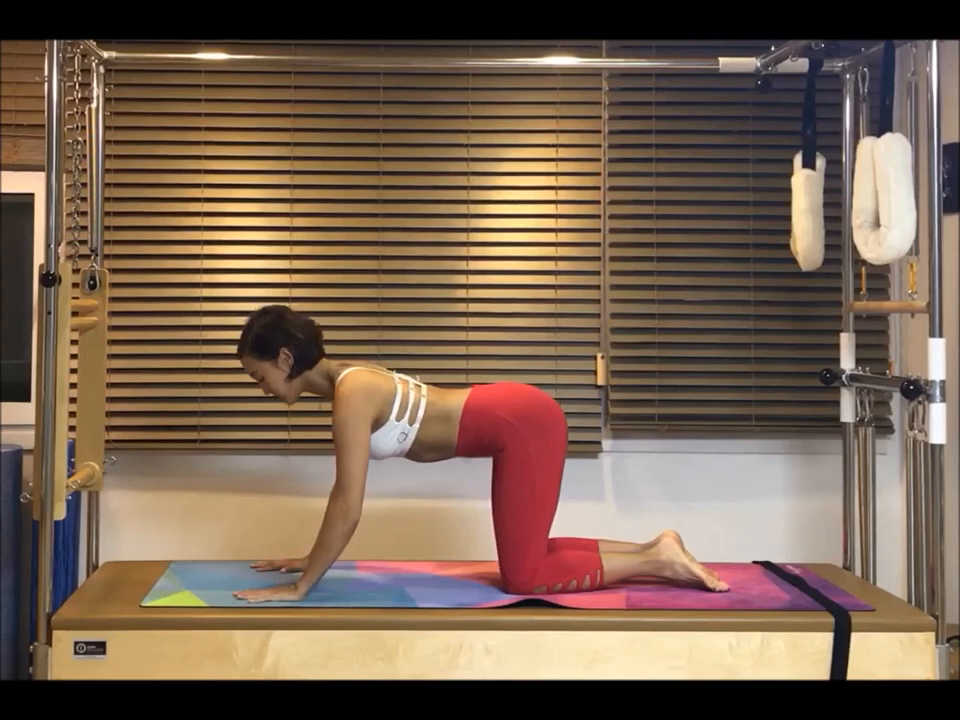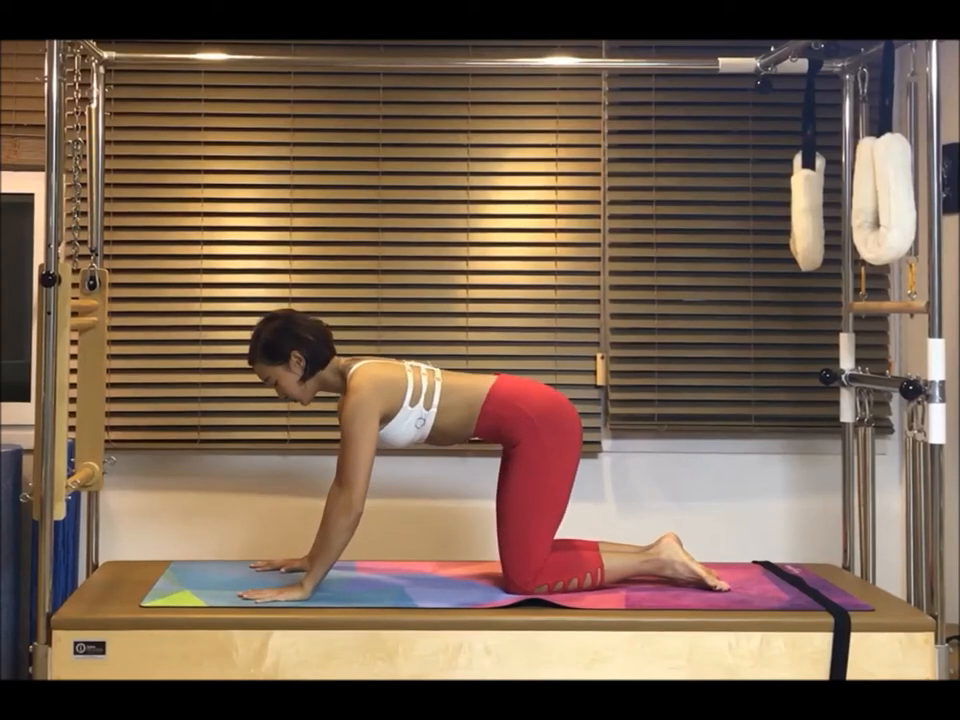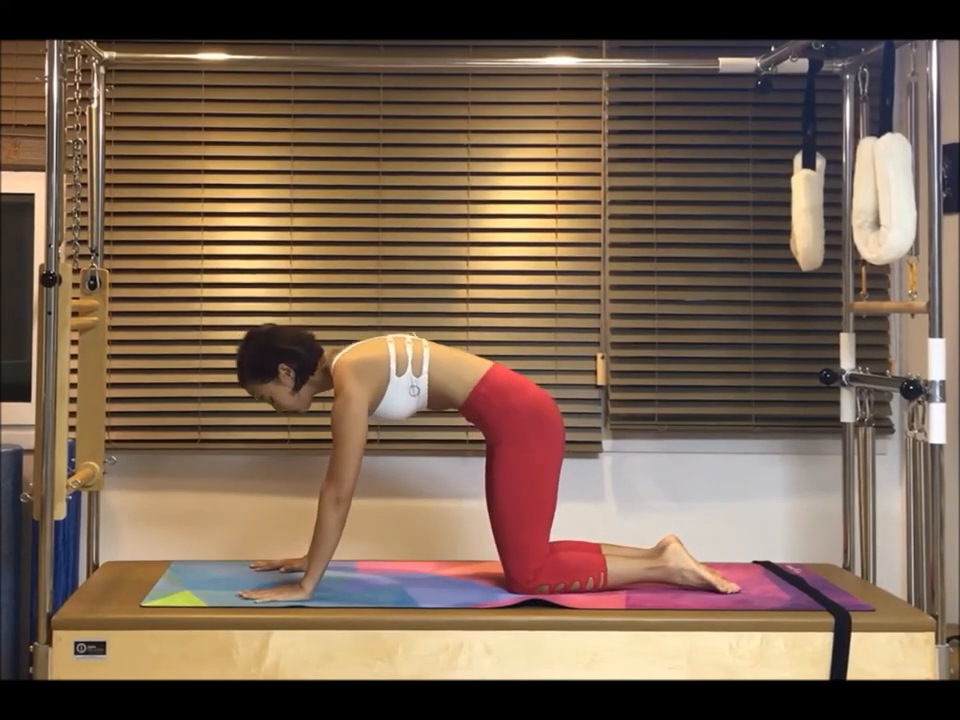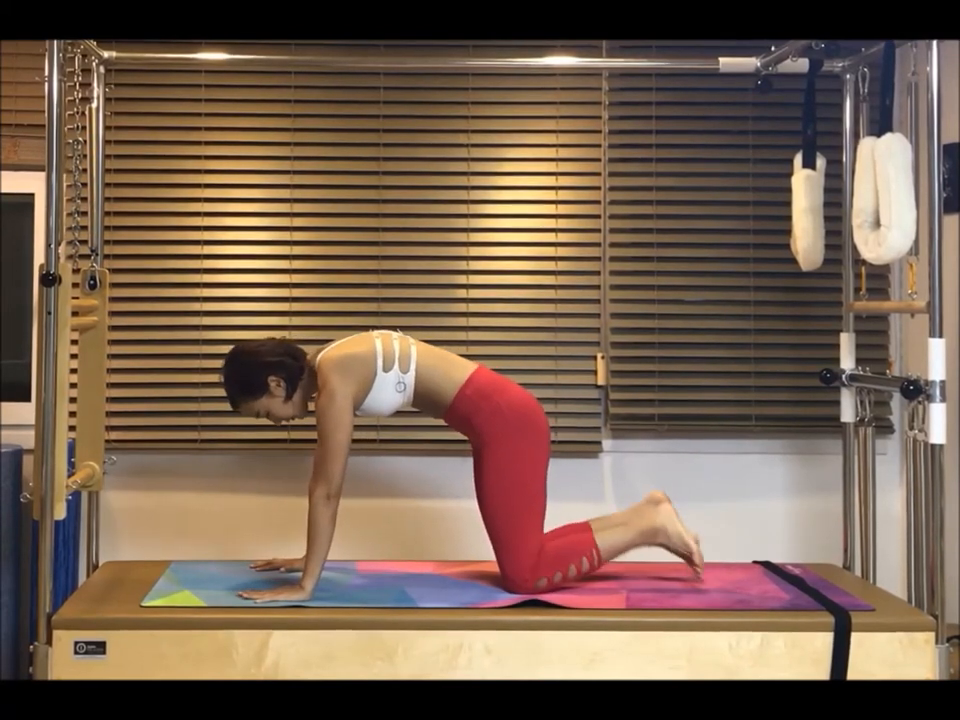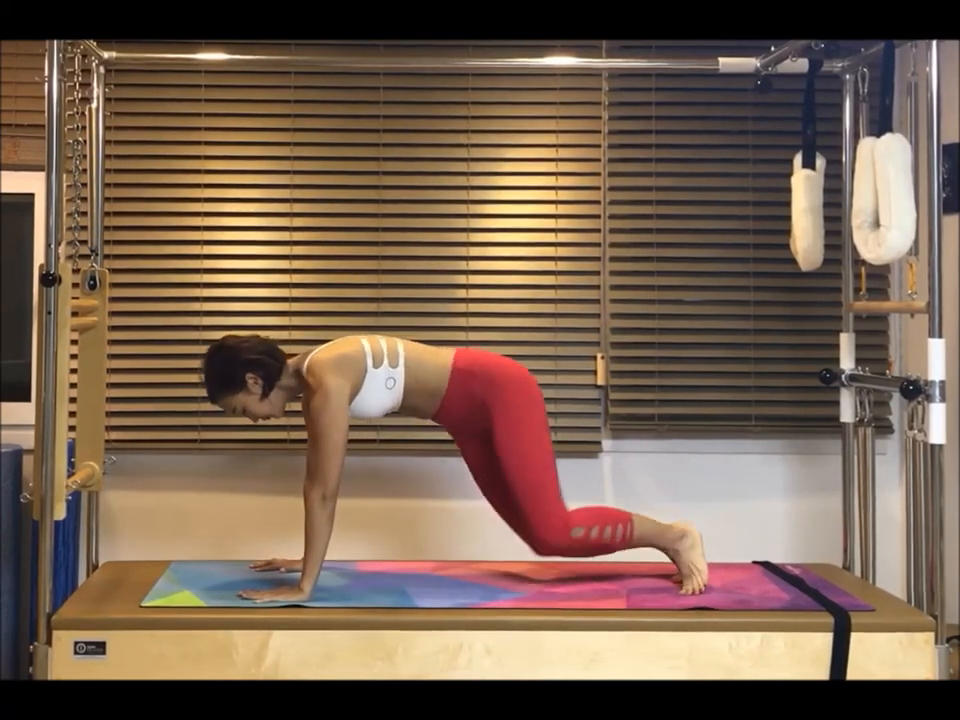
dt=0.7s
person 1, frame 1
left shoulder: (350, 397)
right shoulder: (348, 381)
left elbow: (349, 509)
right elbow: (344, 489)
left wrist: (300, 587)
right wrist: (310, 559)
left hip: (523, 427)
right hip: (521, 418)
left knee: (523, 577)
right knee: (524, 554)
left ankle: (658, 561)
right ankle: (653, 549)
person 1, frame 2
left shoulder: (361, 392)
right shoulder: (357, 381)
left elbow: (351, 503)
right elbow: (341, 485)
left wrist: (306, 584)
right wrist: (311, 558)
left hip: (540, 424)
right hip: (532, 421)
left knee: (524, 576)
right knee: (527, 554)
left ankle: (658, 559)
right ankle: (654, 550)
person 1, frame 3
left shoulder: (349, 381)
right shoulder: (349, 369)
left elbow: (338, 494)
right elbow: (335, 485)
left wrist: (306, 584)
right wrist: (310, 557)
left hip: (521, 418)
right hip: (515, 417)
left knee: (527, 575)
right knee: (526, 556)
left ankle: (665, 566)
right ankle: (657, 554)
person 1, frame 4
left shoulder: (334, 379)
right shoulder: (328, 367)
left elbow: (327, 491)
right elbow: (324, 483)
left wrist: (305, 585)
right wrist: (308, 558)
left hip: (503, 418)
right hip: (497, 416)
left knee: (524, 574)
right knee: (522, 555)
left ankle: (651, 526)
right ankle: (645, 513)
person 1, frame 5
left shoulder: (325, 378)
right shoulder: (310, 384)
left elbow: (325, 493)
right elbow: (316, 483)
left wrist: (305, 585)
right wrist: (307, 558)
left hip: (497, 387)
right hip: (466, 415)
left knee: (550, 529)
right knee: (541, 534)
left ankle: (676, 536)
right ankle: (659, 539)
